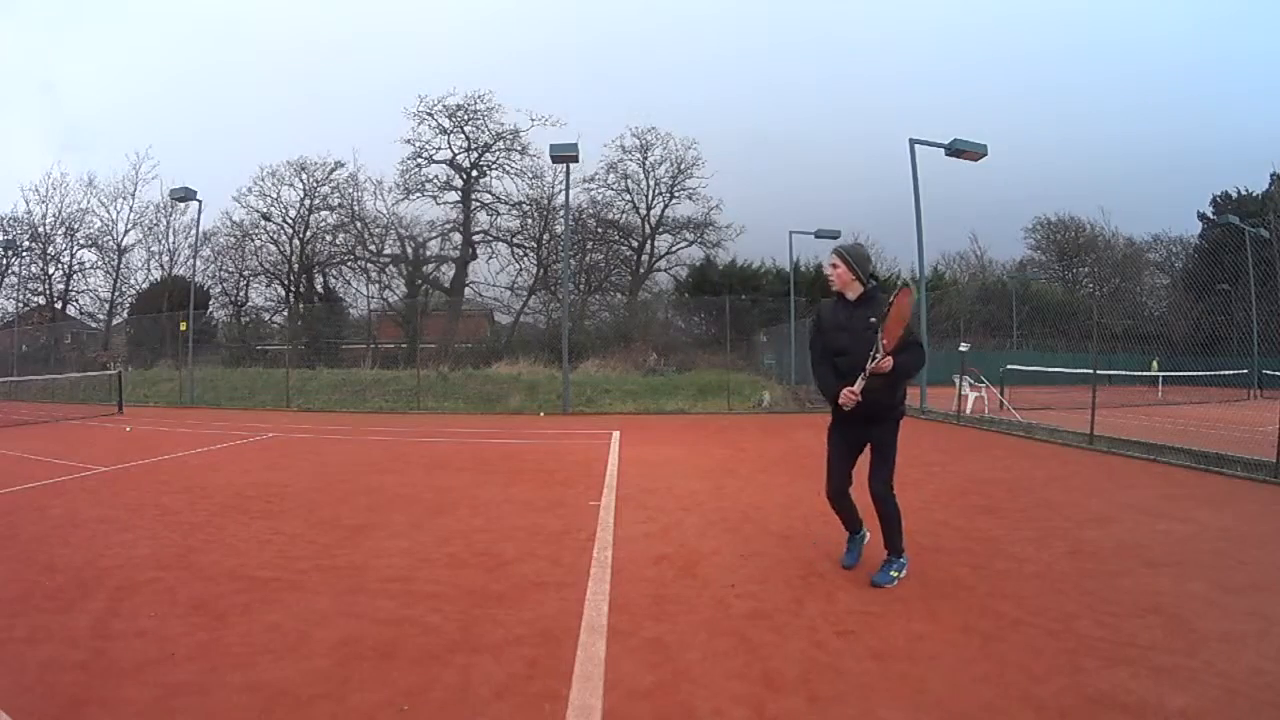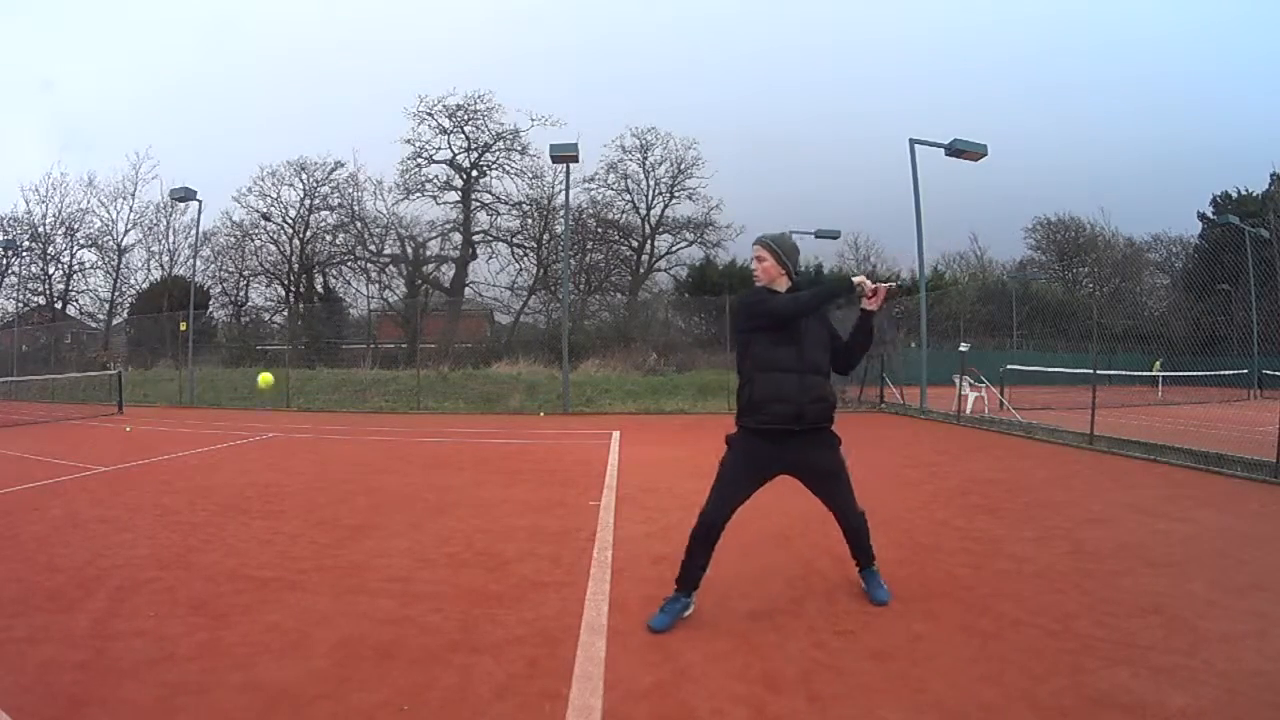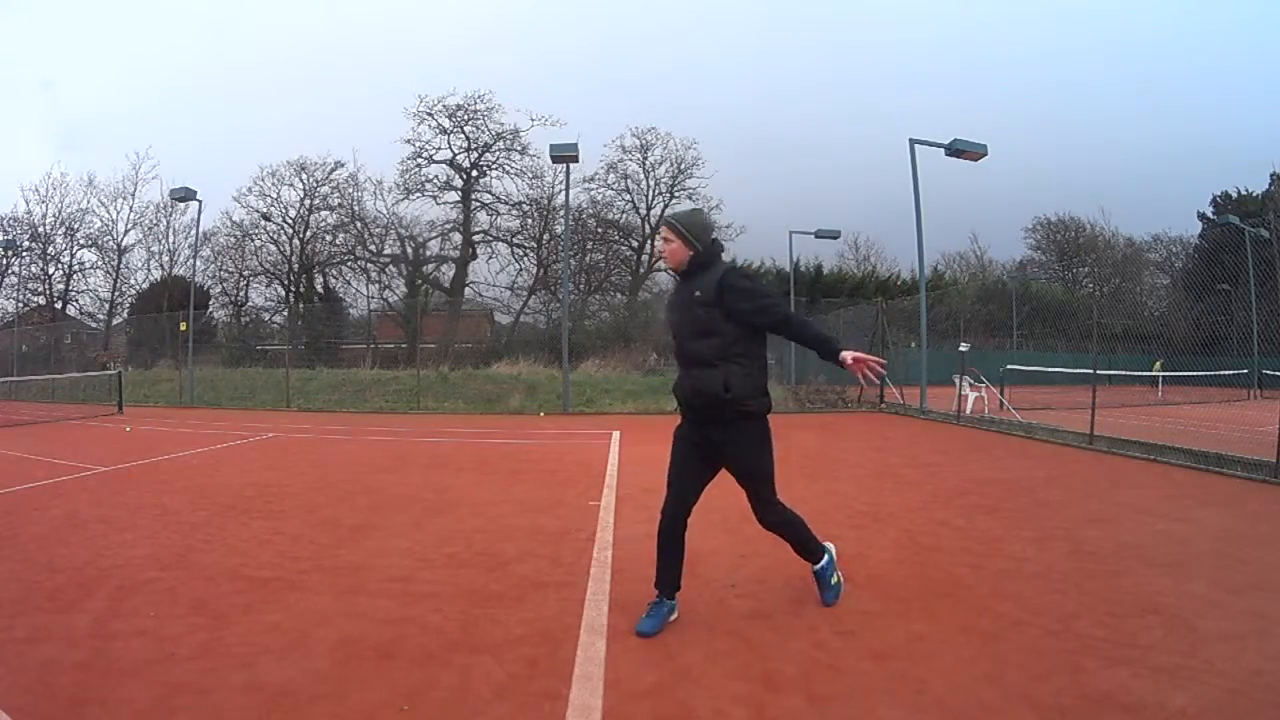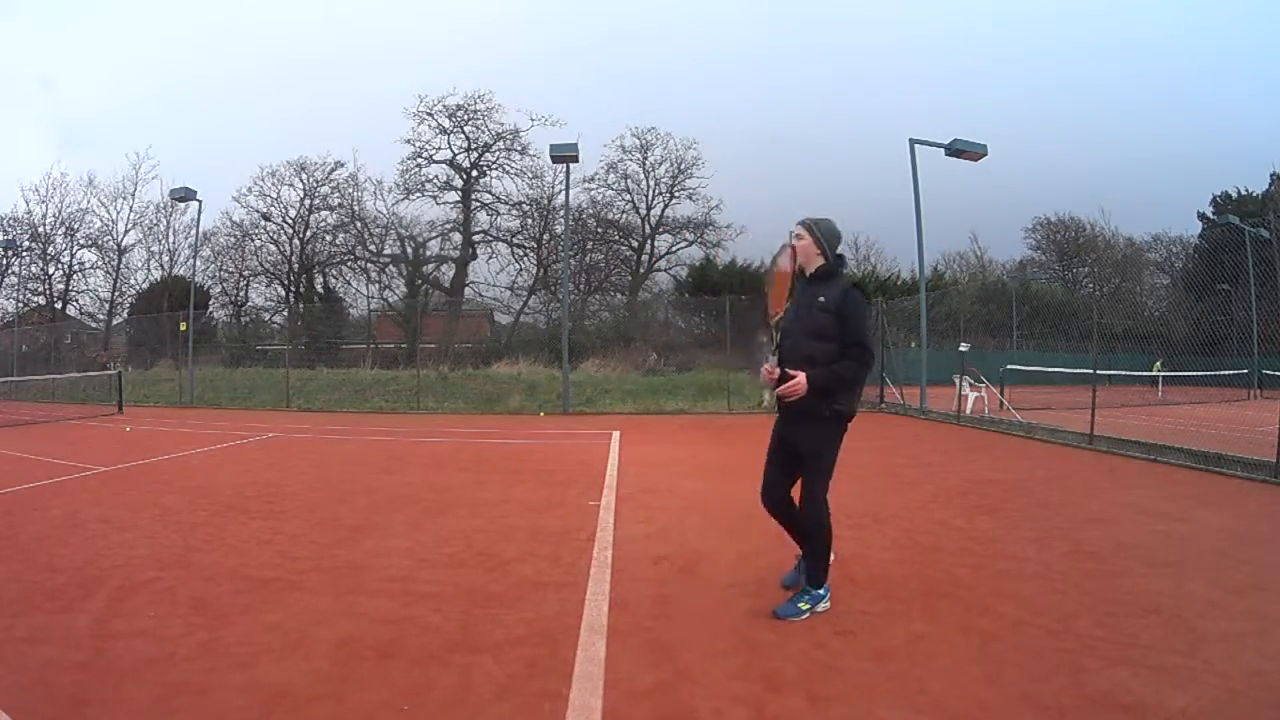
dt=0.7s
person 1, frame 1
left shoulder: (887, 309)
right shoulder: (826, 312)
left elbow: (916, 358)
right elbow: (820, 363)
left wrist: (893, 366)
right wrist: (836, 393)
left hip: (882, 416)
right hip: (845, 416)
left knee: (880, 488)
right knee: (835, 487)
left ankle: (897, 557)
right ankle: (856, 534)
person 1, frame 2
left shoulder: (816, 310)
right shoulder: (747, 304)
left elbow: (842, 364)
right elbow: (781, 311)
left wrist: (865, 315)
right wrist: (847, 283)
left hip: (811, 435)
right hip: (756, 435)
left knee: (849, 511)
right knee: (713, 517)
left ankle: (869, 573)
right ankle: (682, 596)
person 1, frame 3
left shoulder: (727, 282)
right shoulder: (682, 291)
left elbow: (783, 319)
left wrist: (836, 353)
left hip: (740, 421)
right hip: (696, 422)
left knee: (766, 510)
right knee: (673, 513)
left ankle: (820, 559)
right ankle: (665, 599)
person 1, frame 4
left shoulder: (845, 294)
right shoulder: (797, 291)
left elbow: (861, 359)
left wrist: (814, 380)
right wrist: (775, 369)
left hip: (825, 415)
right hip: (790, 412)
left knee: (811, 500)
right knee: (772, 495)
left ankle: (816, 589)
right ankle: (811, 556)
